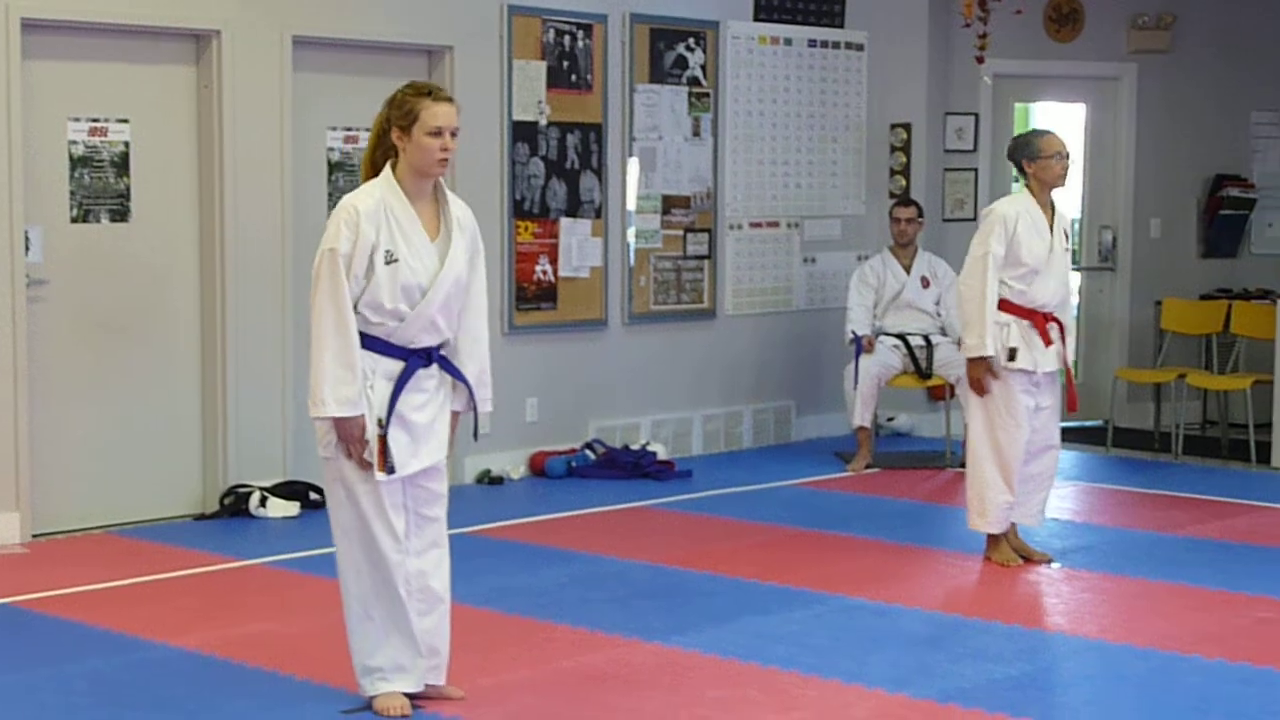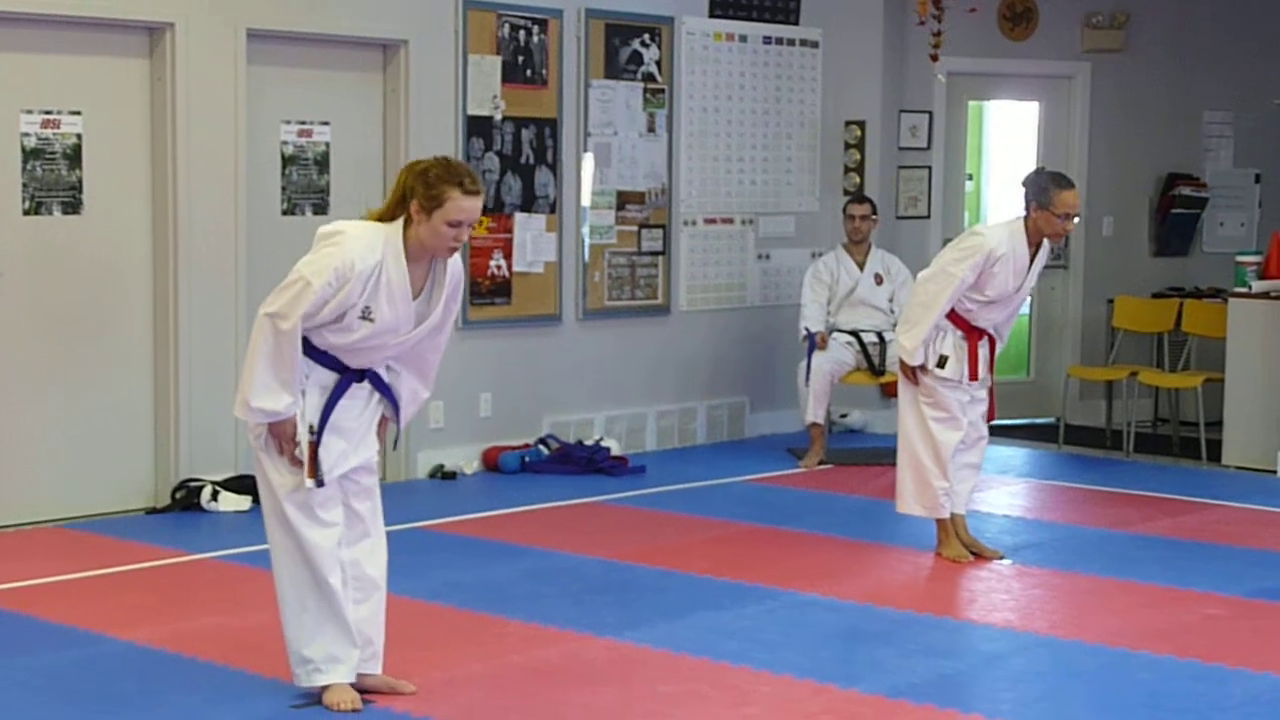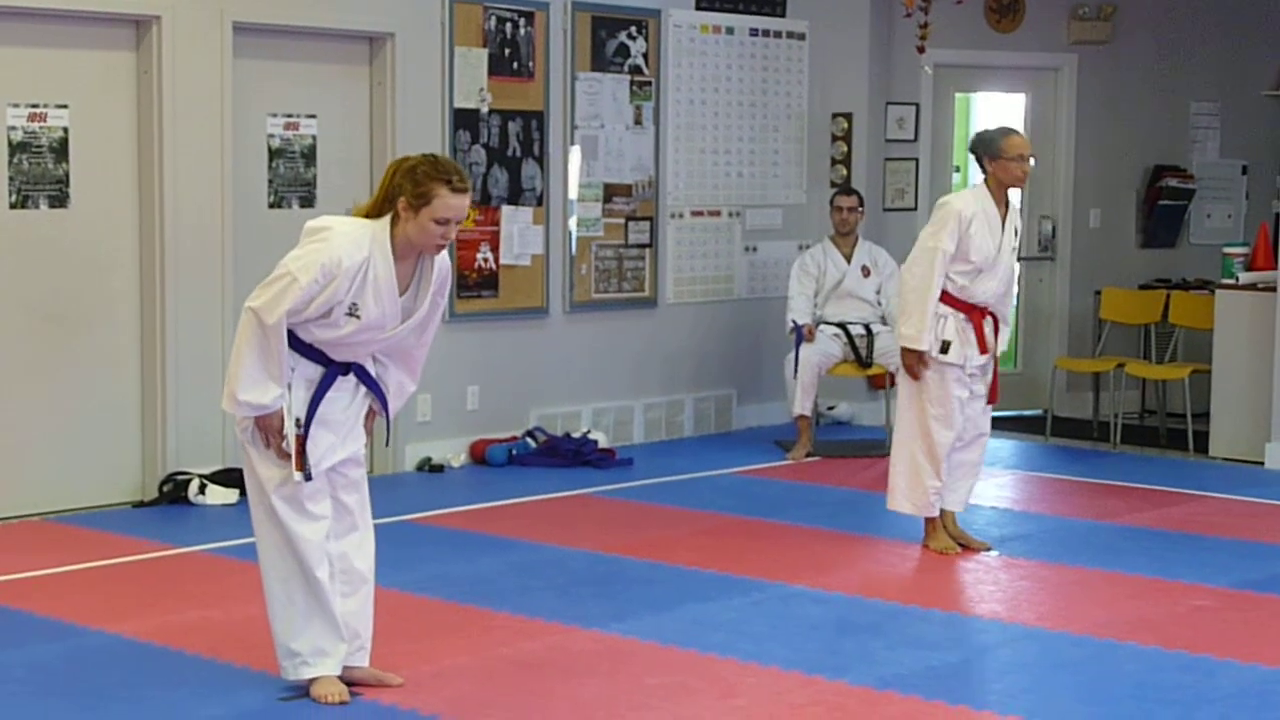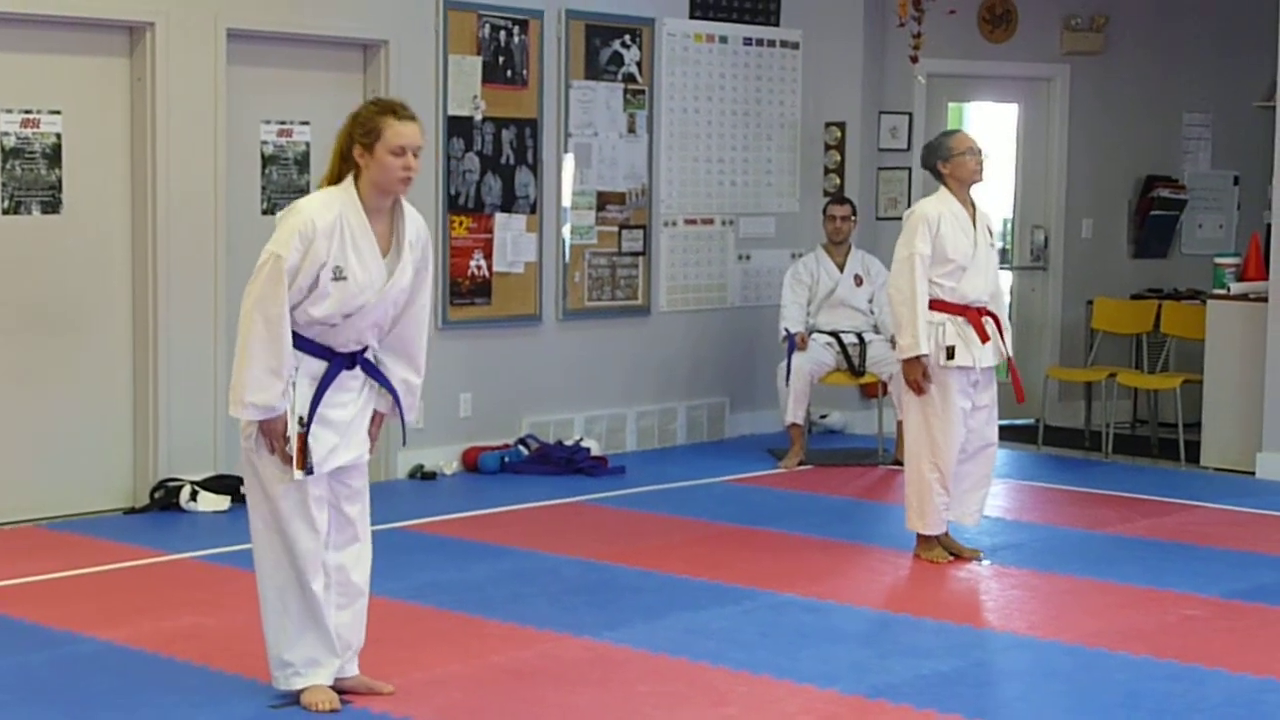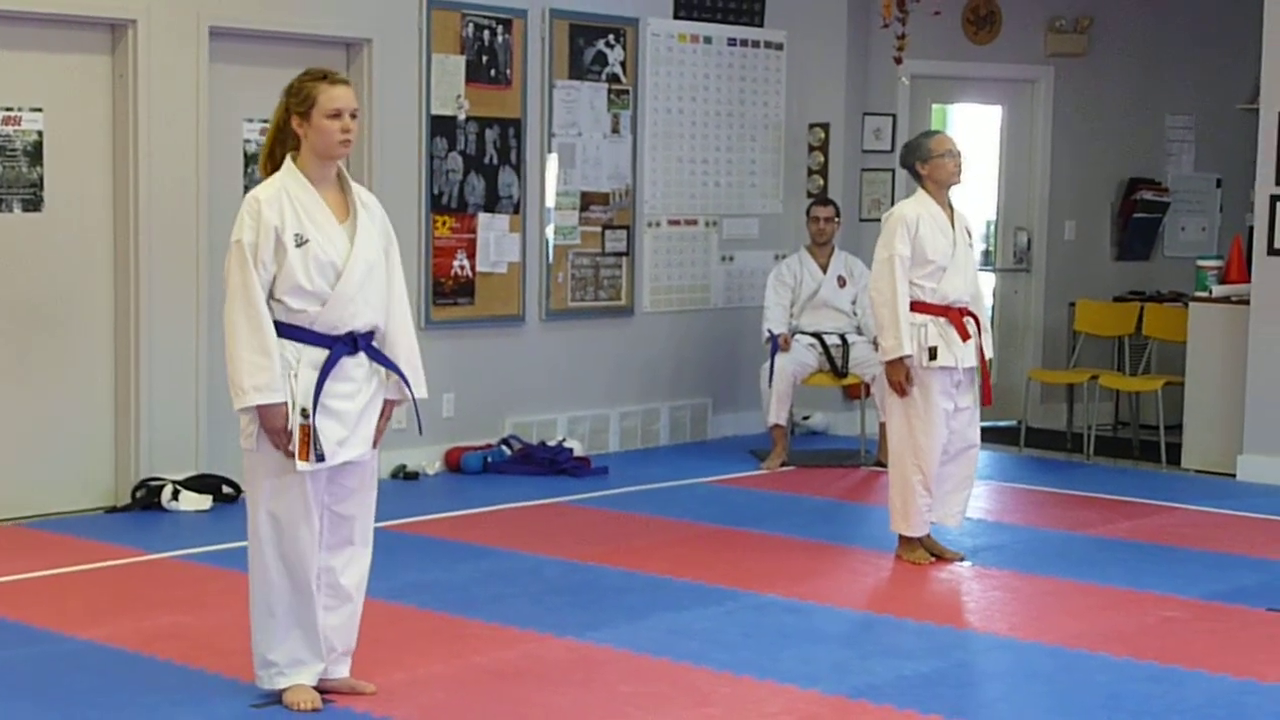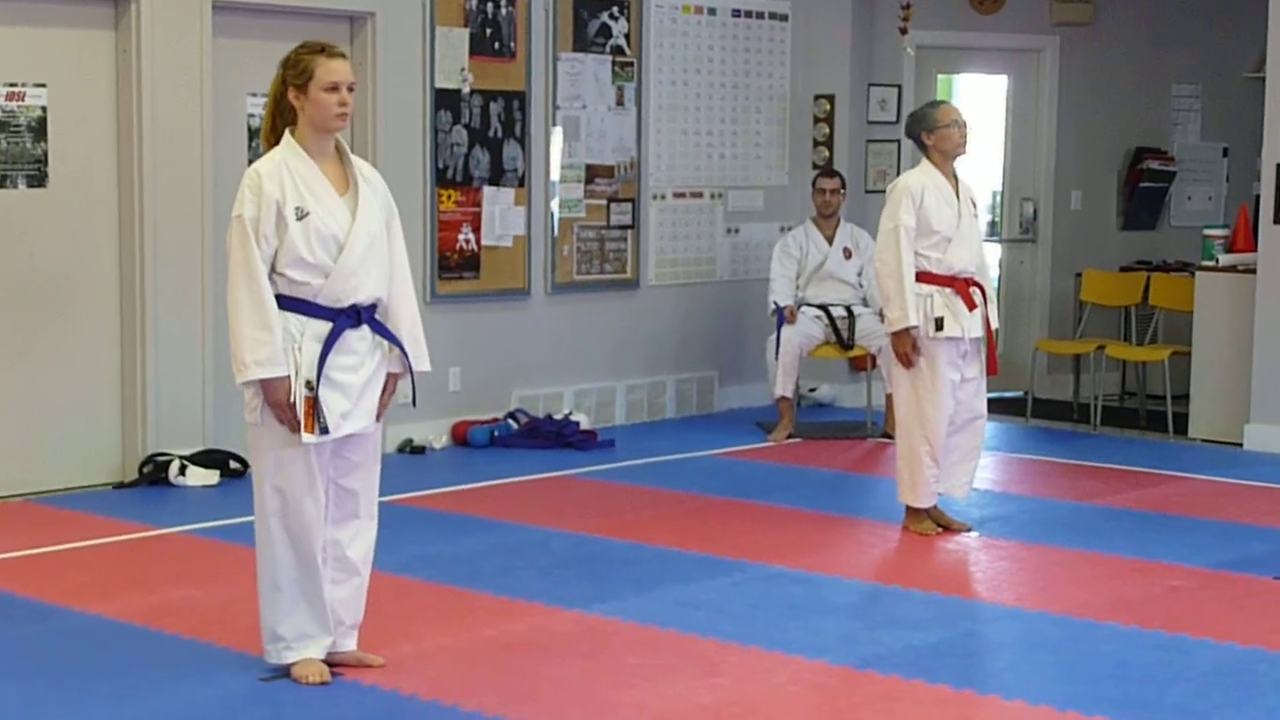
dt=0.4s
person 1, frame 1
left shoulder: (459, 219)
right shoulder: (360, 211)
left elbow: (467, 318)
right elbow: (333, 311)
left wrist: (460, 398)
right wrist: (346, 407)
left hip: (426, 389)
right hip: (367, 389)
left knee: (426, 534)
right knee: (376, 538)
left ankle: (420, 668)
person 1, frame 2
left shoulder: (449, 274)
right shoulder: (355, 254)
left elbow: (419, 350)
right elbow: (278, 320)
left wrist: (388, 411)
right wrist: (277, 409)
left hip: (354, 398)
right hip: (298, 395)
left knee: (362, 528)
right knee: (314, 531)
left ankle: (360, 661)
right ankle: (329, 669)
person 1, frame 3
left shoulder: (435, 269)
right shoulder: (341, 250)
right elbow: (264, 315)
left wrist: (375, 404)
right wrist: (265, 403)
left hip: (340, 392)
right hip: (285, 388)
left knee: (350, 523)
right knee: (300, 525)
left ankle: (347, 655)
right ankle: (315, 662)
person 1, frame 4
left shoulder: (412, 230)
right shoulder: (312, 220)
left elbow: (407, 325)
right elbow: (266, 312)
left wrist: (386, 401)
right wrist: (267, 405)
left hip: (348, 389)
right hip: (293, 389)
left knee: (348, 533)
right knee: (297, 533)
left ankle: (338, 663)
right ankle: (305, 670)
person 1, frame 5
left shoulder: (368, 207)
right shoulder: (267, 204)
left elbow: (391, 300)
right elbow: (248, 306)
left wrist: (390, 387)
right wrist: (266, 398)
left hip: (356, 382)
right hip: (293, 380)
left knee: (347, 531)
right knee: (289, 530)
left ankle: (328, 663)
right ankle: (287, 669)
person 1, frame 6
left shoulder: (368, 180)
right shoulder: (267, 178)
left elbow: (392, 272)
right elbow: (250, 280)
left wrist: (393, 359)
right wrist: (270, 372)
left hip: (358, 356)
right hip: (296, 353)
left knee: (352, 502)
right knee: (296, 502)
left ankle: (337, 634)
right ankle: (296, 642)
person 2, frame 1
left shoulder: (1059, 222)
right shoulder: (1004, 213)
right elbow: (977, 283)
left wrist: (1061, 347)
right wrist: (979, 353)
left hip: (1045, 346)
right hip: (1006, 342)
left knee: (1041, 445)
right knee: (1003, 441)
left ankle: (1013, 534)
right ankle: (996, 539)
person 2, frame 2
left shoulder: (1039, 248)
right shoulder: (989, 242)
right elbow: (933, 291)
left wrist: (990, 356)
right wrist: (911, 351)
left hip: (974, 350)
right hip: (938, 346)
left knee: (970, 438)
right knee: (939, 436)
left ankle: (961, 529)
right ankle: (945, 536)
person 2, frame 3
left shoulder: (1012, 216)
right shoulder: (958, 208)
right elbow: (921, 274)
left wrist: (993, 336)
right wrist: (913, 340)
left hip: (977, 333)
right hip: (942, 332)
left knee: (971, 431)
right knee: (935, 428)
left ankle: (950, 520)
right ankle: (932, 527)
person 2, frame 4
left shoulder: (982, 218)
right shoulder: (926, 214)
right elbow: (905, 284)
left wrist: (1000, 340)
right wrist: (912, 351)
left hip: (979, 340)
right hip: (942, 340)
left knee: (978, 440)
right knee: (938, 440)
left ankle: (945, 532)
right ankle: (926, 538)
person 2, frame 5
left shoulder: (960, 220)
right shoulder: (905, 216)
right elbow: (886, 287)
left wrist: (980, 344)
right wrist: (895, 353)
left hip: (961, 342)
right hip: (924, 341)
left knee: (960, 441)
right knee: (920, 442)
left ankle: (927, 532)
right ankle: (908, 538)
person 2, frame 6
left shoulder: (964, 190)
right shoulder: (910, 186)
right elbow: (892, 258)
left wrist: (985, 314)
right wrist: (901, 324)
left hip: (966, 312)
right hip: (929, 312)
left knee: (967, 411)
right knee: (927, 412)
left ankle: (933, 503)
right ankle: (915, 508)
person 3, frame 1
left shoulder: (938, 268)
right shoulder: (871, 269)
left elbow: (953, 310)
right elbow: (859, 309)
right wrist: (863, 334)
left hip: (933, 343)
right hip: (889, 343)
right knee: (862, 369)
right ankle: (864, 449)
person 3, frame 2
left shoulder: (892, 265)
right shoulder: (825, 266)
left elbow: (906, 308)
right elbow: (813, 306)
right wrist: (817, 331)
left hip: (885, 340)
right hip: (843, 340)
right knee: (815, 366)
right ankle: (817, 446)
person 3, frame 3
left shoulder: (879, 257)
right shoulder: (812, 258)
left elbow: (893, 299)
right elbow: (800, 298)
right wrist: (804, 323)
left hip: (872, 332)
right hip: (830, 332)
right knee: (802, 359)
right ankle: (804, 438)
person 3, frame 4
left shoulder: (871, 266)
right shoulder: (804, 267)
left elbow: (885, 309)
right elbow: (792, 306)
right wrist: (797, 332)
left hip: (865, 340)
right hip: (823, 341)
right knee: (794, 367)
left ankle: (904, 447)
right ankle: (797, 446)
person 3, frame 5
left shoulder: (855, 267)
right shoulder: (788, 268)
left elbow: (868, 310)
right elbow: (776, 307)
right wrist: (779, 333)
left hip: (848, 342)
right hip: (805, 342)
right knee: (777, 368)
left ankle: (886, 448)
right ankle: (779, 447)
person 3, frame 6
left shoulder: (860, 239)
right shoulder: (794, 240)
left elbow: (873, 281)
right elbow: (781, 279)
right wrist: (786, 305)
left hip: (854, 313)
right hip: (811, 313)
right knee: (784, 341)
left ankle: (892, 419)
right ankle: (785, 419)
